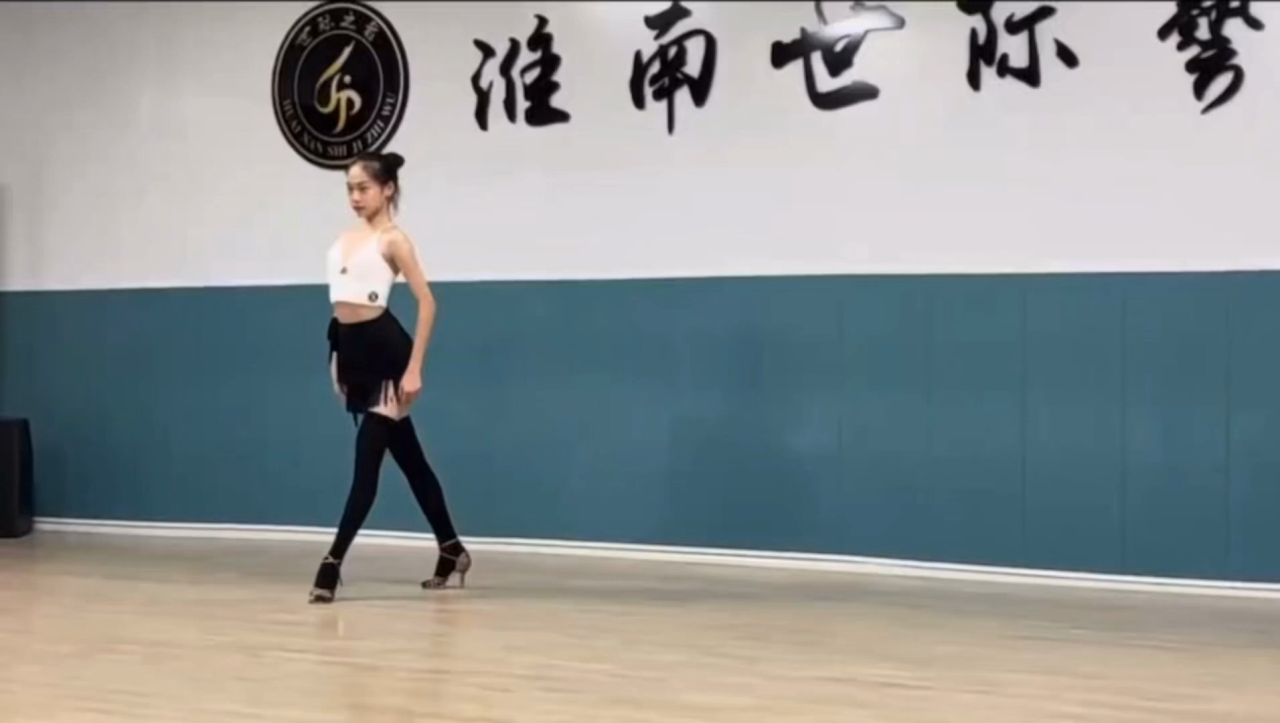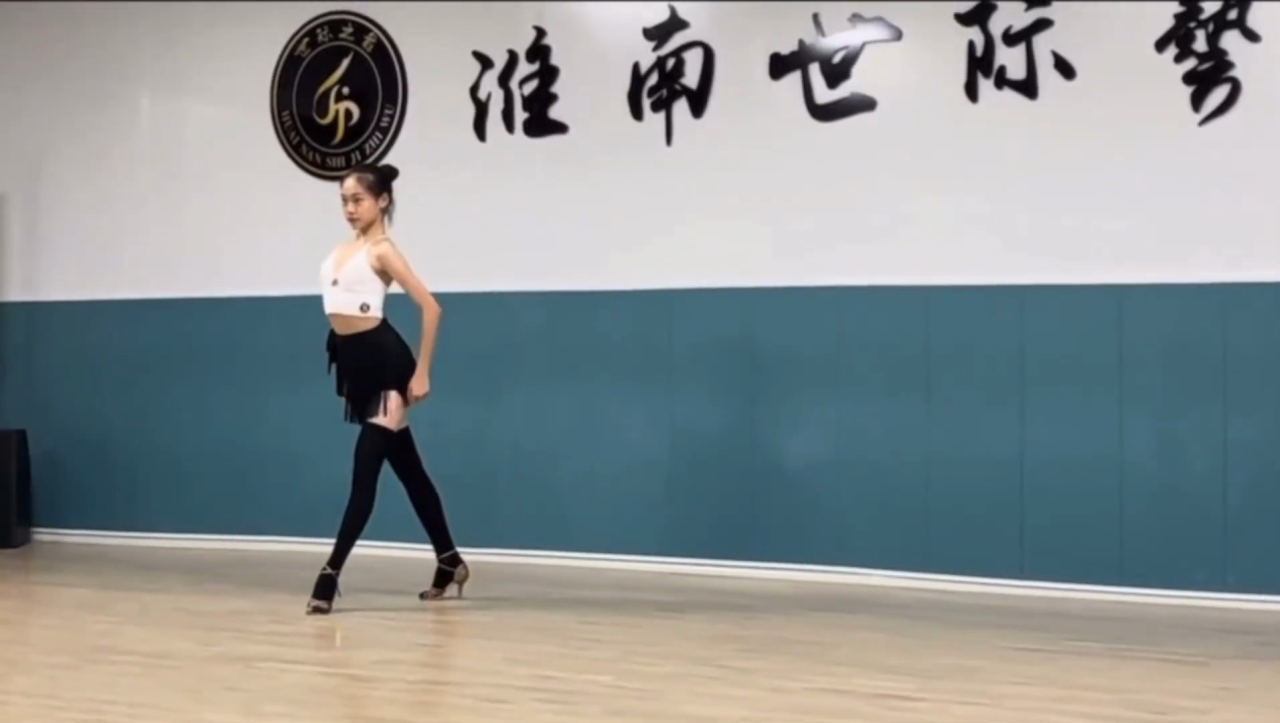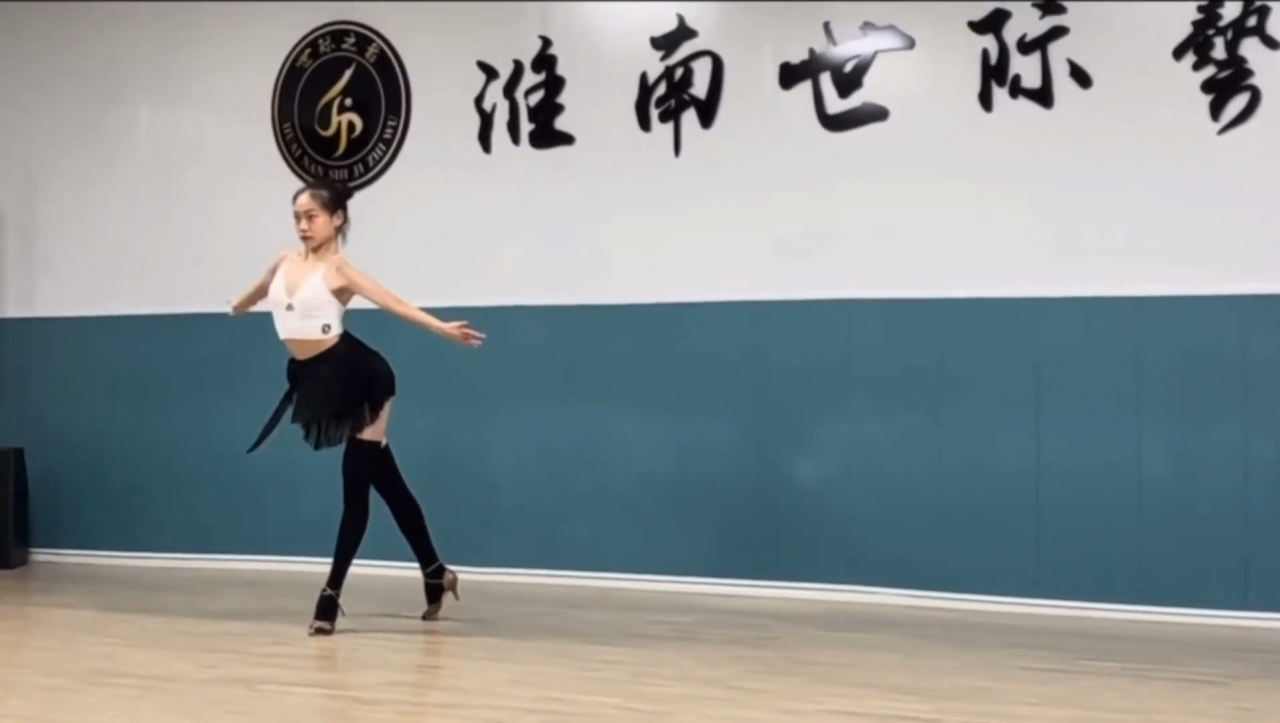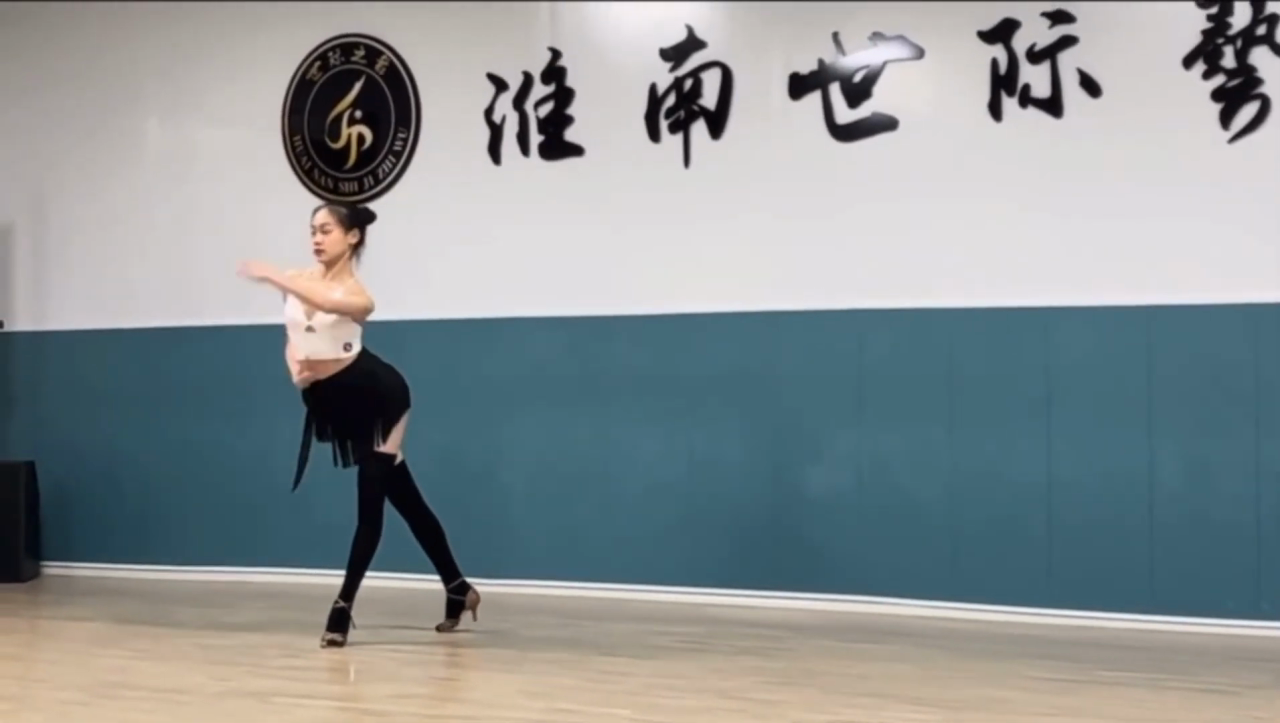
dt=1s
person 1, frame 1
left shoulder: (392, 239)
right shoulder: (347, 237)
left elbow: (426, 302)
left wrist: (414, 368)
right wrist: (336, 361)
left hip: (383, 347)
right hip: (352, 347)
left knee: (367, 459)
right knee: (408, 457)
left ankle: (333, 564)
right ankle: (451, 550)
person 1, frame 2
left shoulder: (382, 251)
right shoulder: (345, 248)
left elbow: (430, 307)
left wrist: (421, 373)
left hip: (382, 359)
right hip: (352, 359)
left knee: (365, 469)
right knee: (407, 467)
left ankle: (330, 574)
right ankle: (449, 561)
person 1, frame 3
left shoulder: (341, 268)
right shoulder: (285, 261)
left elbow: (392, 303)
right elbow: (262, 291)
left wrist: (443, 328)
right wrist: (241, 307)
left hip: (358, 376)
right hip: (312, 378)
left knee: (358, 481)
right knee: (382, 479)
left ankle: (332, 594)
right ankle: (435, 572)
person 1, frame 4
left shoulder: (357, 298)
right shoulder: (296, 281)
left elbow: (325, 304)
right elbow: (294, 338)
left wrist: (273, 278)
right wrist: (298, 371)
left hip: (375, 392)
right hip: (331, 398)
left knee: (372, 496)
right knee: (401, 495)
left ankle: (342, 606)
right ankle: (457, 587)
